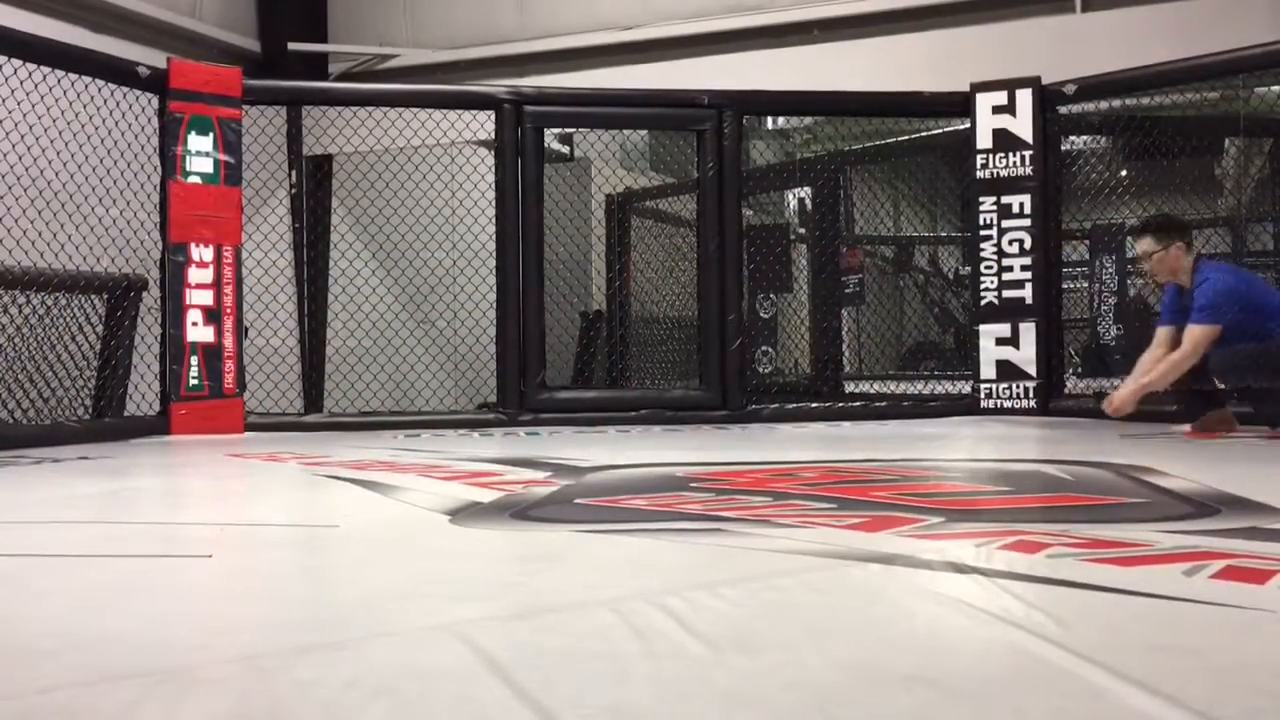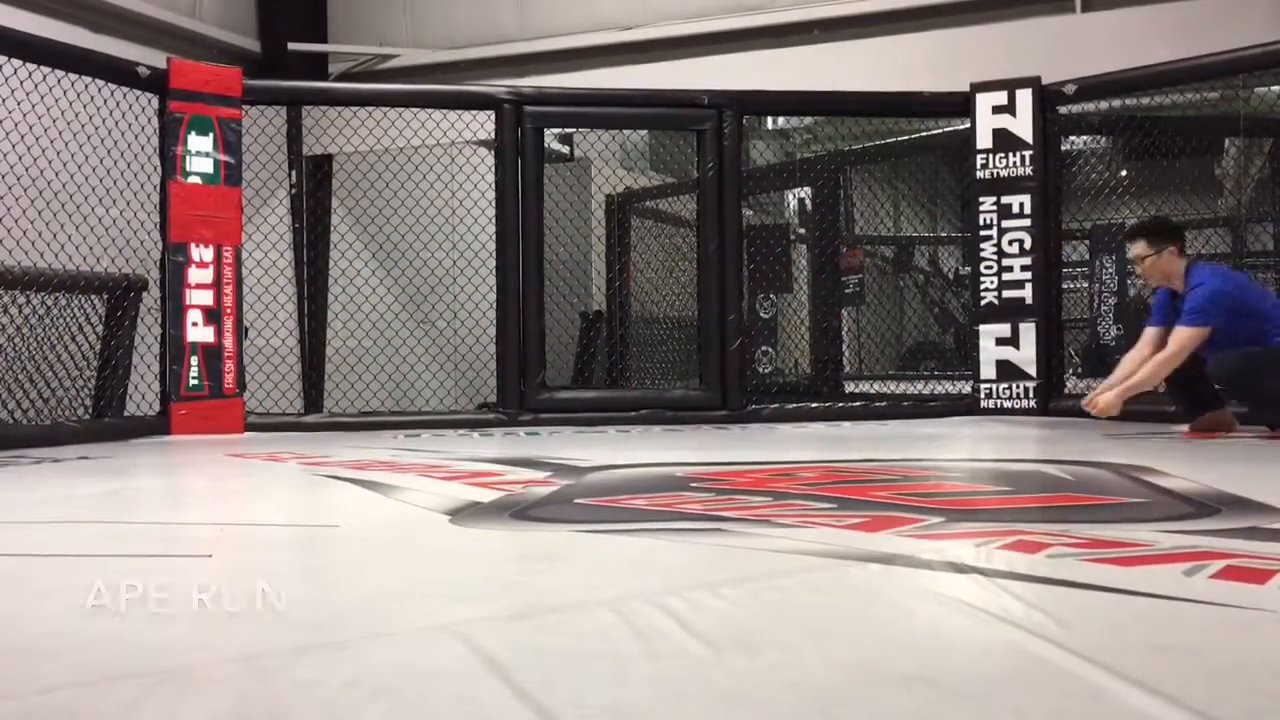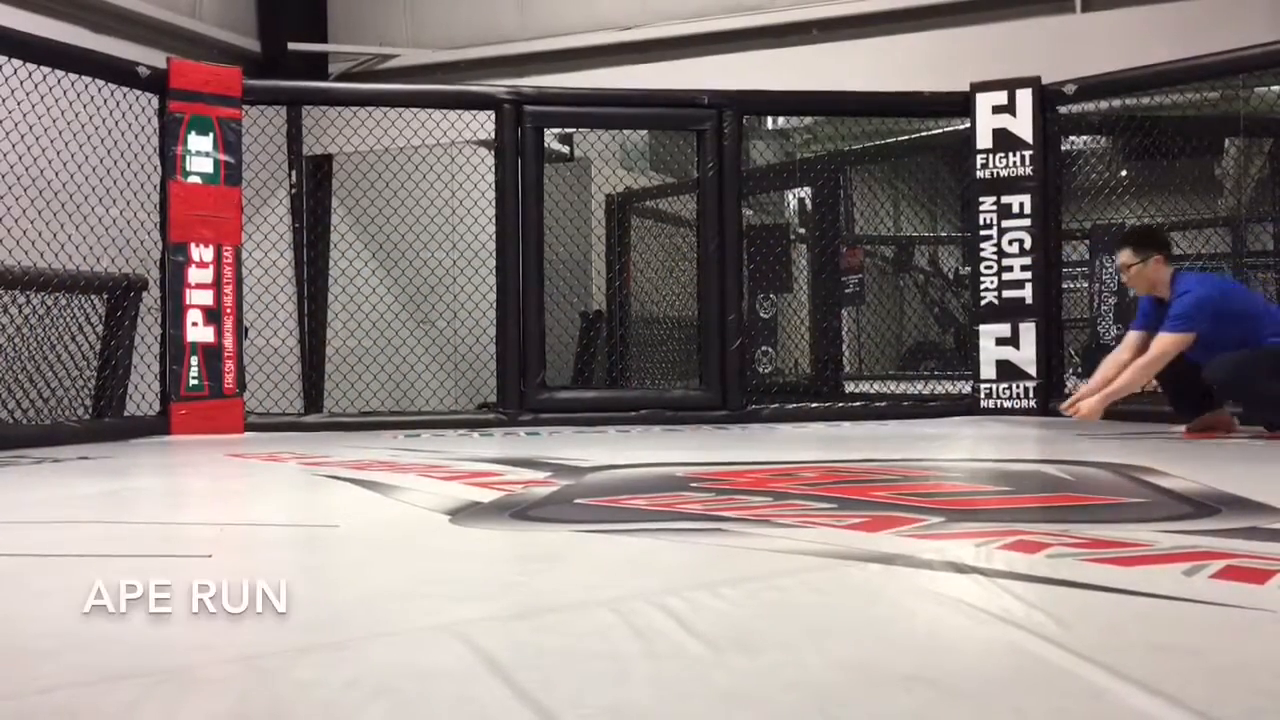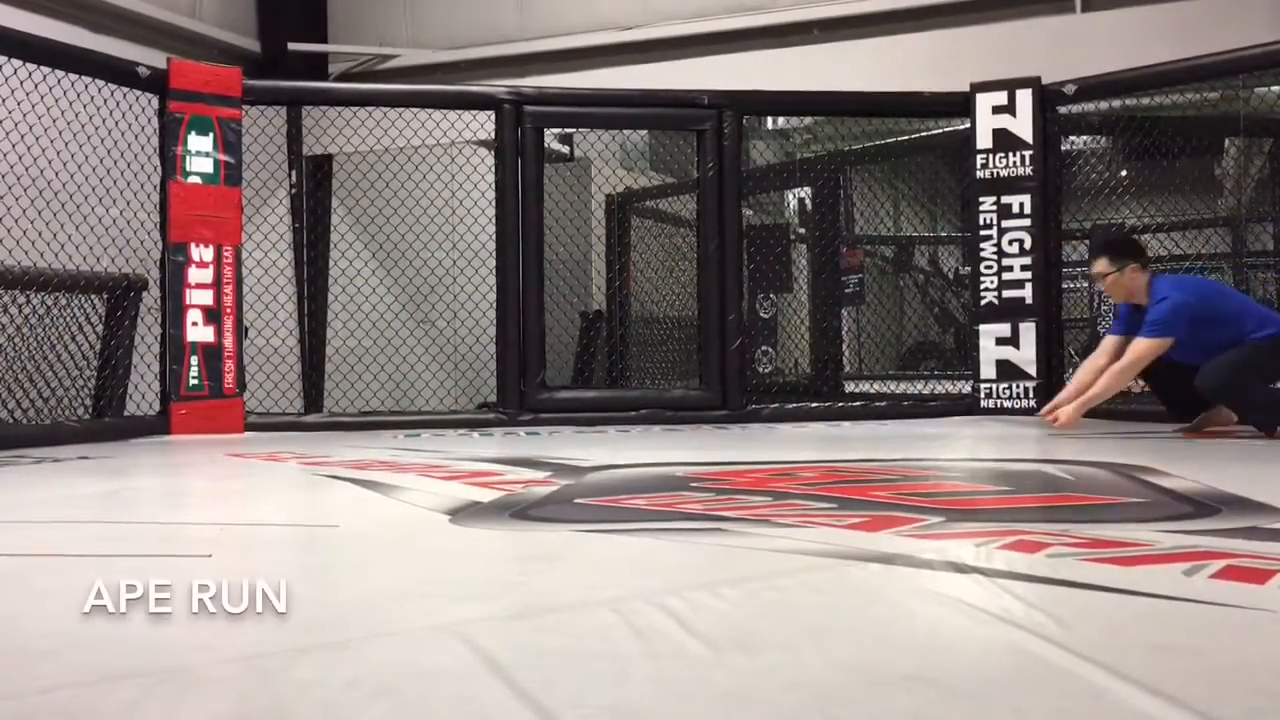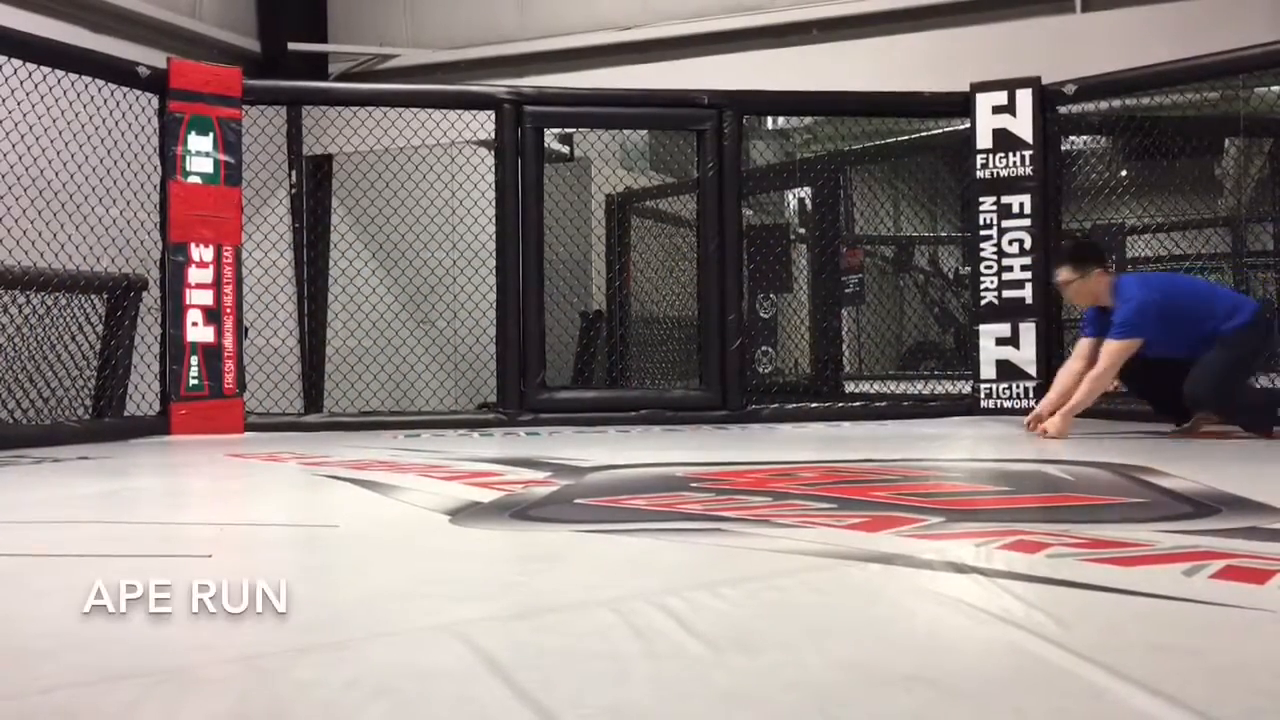
dt=0.1s
person 1, frame 1
left shoulder: (1216, 285)
left elbow: (1190, 353)
right elbow: (1159, 350)
left wrist: (1136, 391)
left knee: (1215, 362)
right ankle: (1216, 416)
person 1, frame 2
left shoulder: (1209, 289)
left elbow: (1173, 355)
right elbow: (1143, 350)
left wrist: (1120, 394)
left knee: (1214, 366)
right ankle: (1215, 415)
person 1, frame 3
left shoulder: (1194, 296)
right shoulder: (1153, 301)
left elbow: (1154, 360)
right elbow: (1124, 354)
left wrist: (1101, 400)
right wrist: (1085, 395)
left knee: (1221, 373)
right ankle: (1213, 415)
person 1, frame 4
left shoulder: (1172, 301)
right shoulder: (1130, 307)
left elbow: (1128, 367)
right elbow: (1099, 358)
left wrist: (1078, 407)
right wrist: (1062, 400)
left knee: (1213, 381)
right ankle: (1210, 413)
person 1, frame 5
left shoulder: (1136, 300)
right shoulder: (1099, 310)
left elbow: (1104, 371)
right elbow: (1076, 364)
left wrist: (1064, 417)
right wrist: (1045, 408)
left hip: (1241, 329)
left knee: (1201, 390)
right ankle: (1199, 415)
